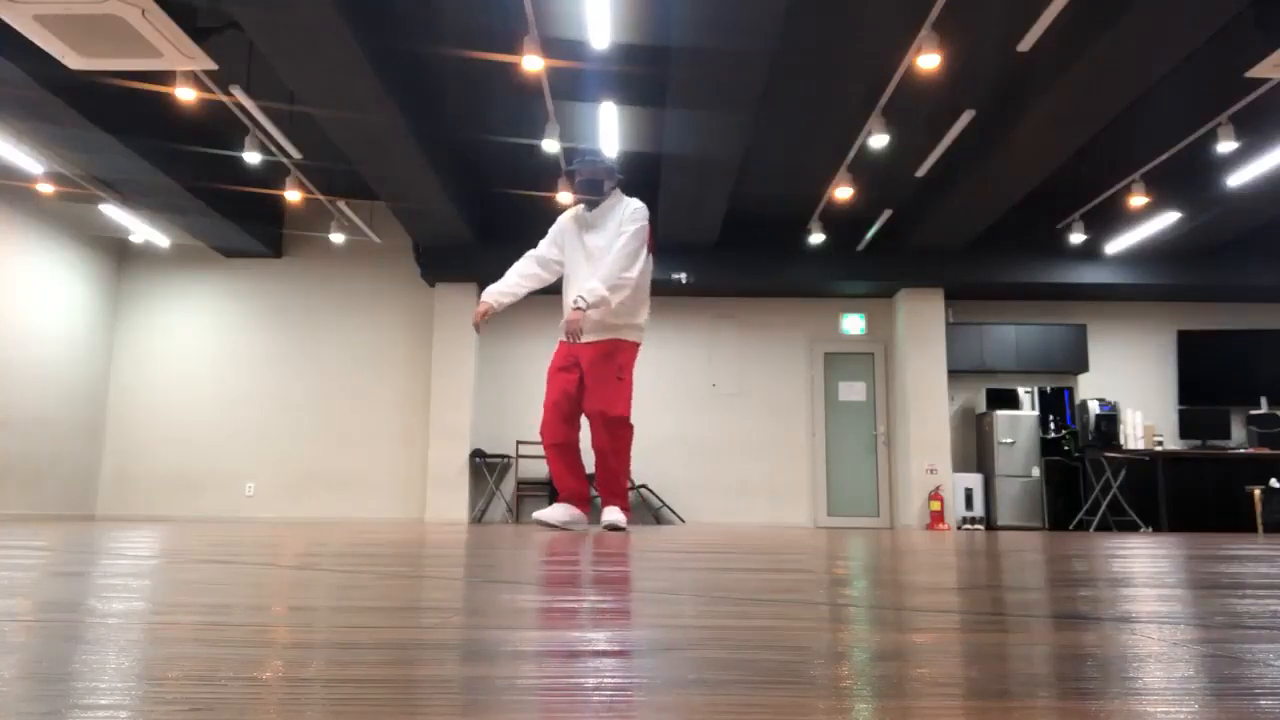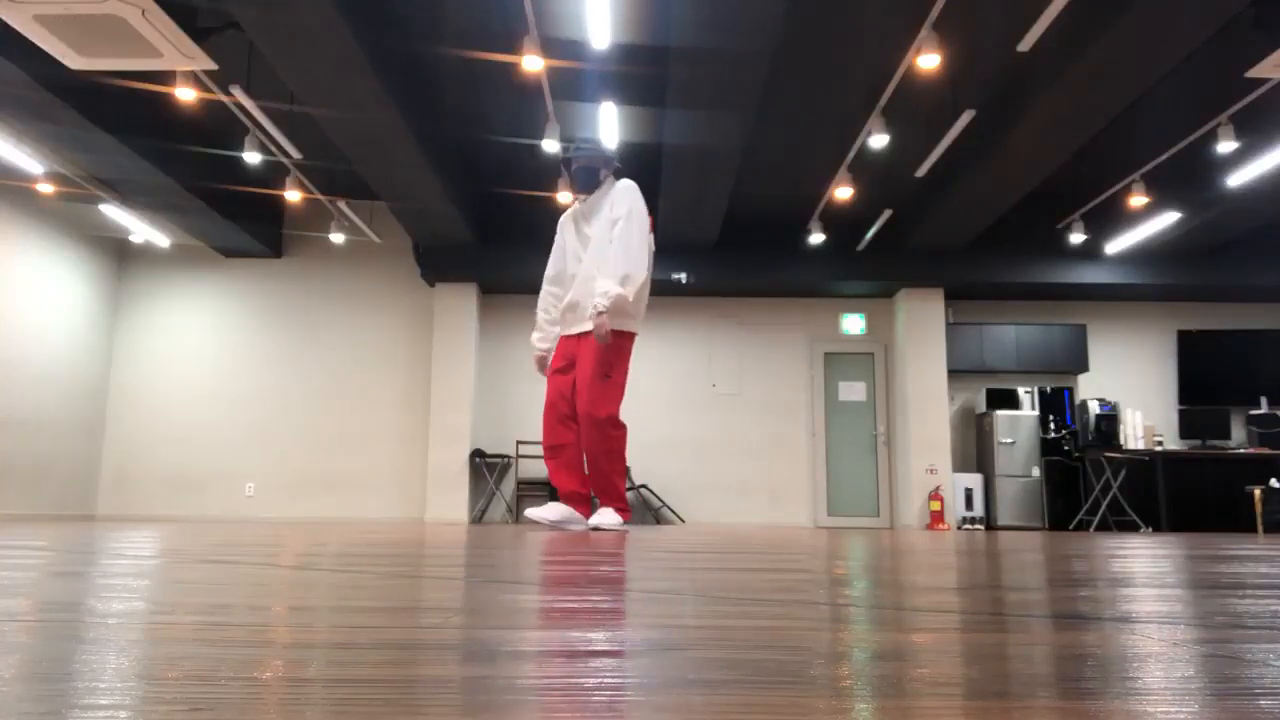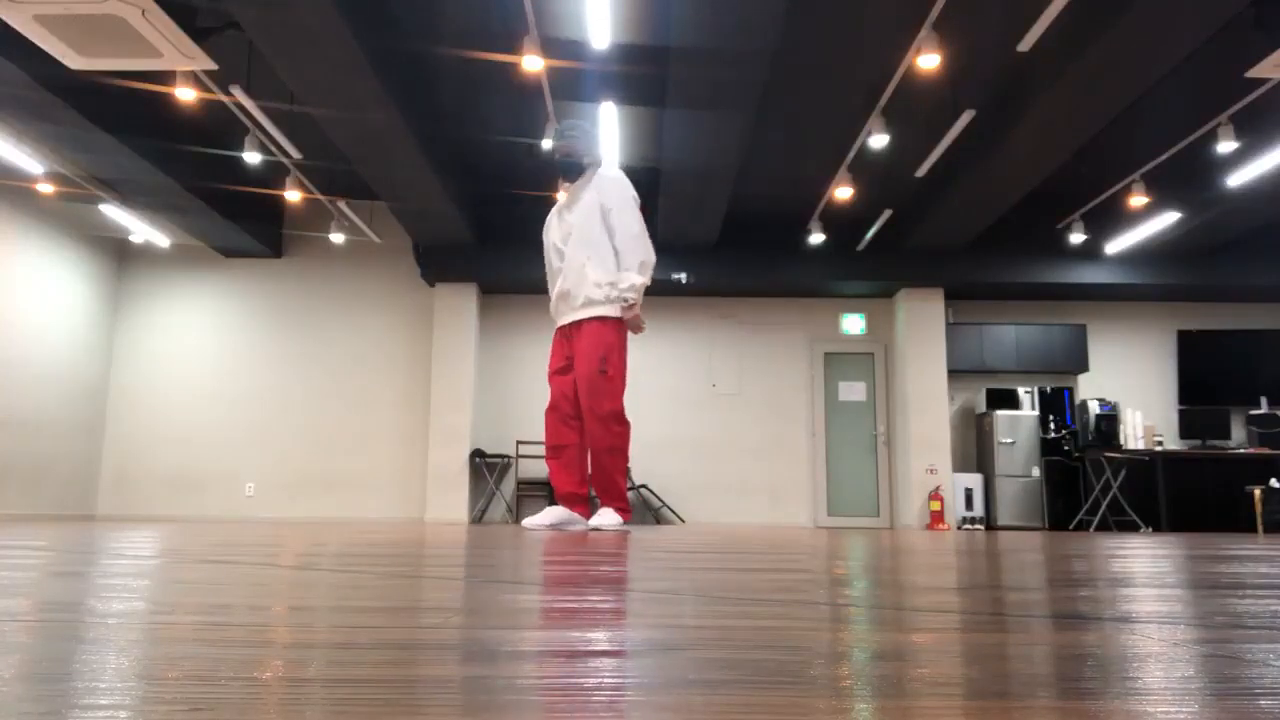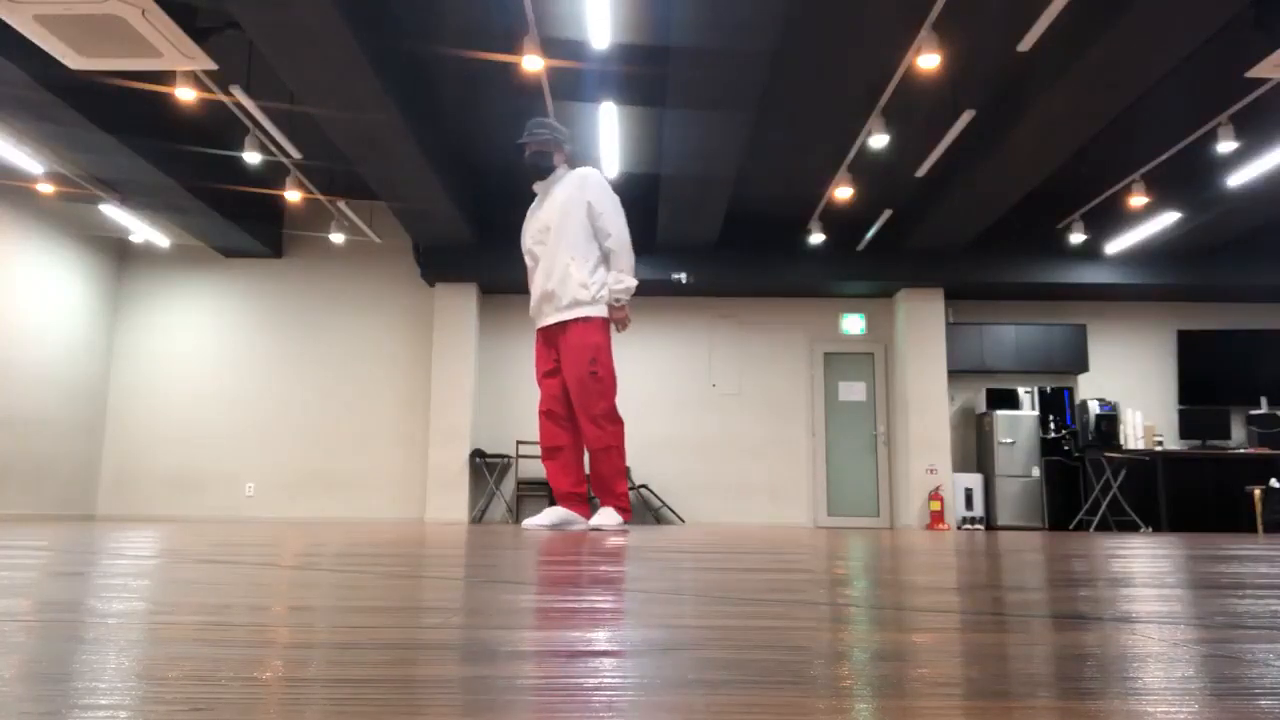
dt=0.5s
person 1, frame 1
left shoulder: (632, 211)
right shoulder: (568, 221)
left elbow: (616, 267)
right elbow: (536, 264)
left wrist: (582, 302)
right wrist: (493, 296)
left hip: (615, 332)
right hip: (573, 335)
left knee: (607, 414)
right knee: (556, 417)
left ankle: (614, 504)
right ankle: (572, 502)
person 1, frame 2
left shoulder: (625, 193)
right shoulder: (569, 219)
left elbow: (627, 257)
right elbow: (555, 282)
left wrist: (604, 306)
right wrist: (542, 340)
left hip: (611, 326)
right hip: (571, 328)
left knee: (597, 414)
right knee: (558, 415)
left ankle: (612, 506)
right ankle: (573, 502)
person 1, frame 3
left shoulder: (609, 181)
right shoulder: (557, 211)
left elbow: (632, 238)
left wrist: (630, 297)
right wrist: (561, 312)
left hip: (602, 312)
right hip: (566, 319)
left knee: (602, 409)
right knee: (562, 412)
left ankle: (614, 507)
right ankle: (571, 505)
person 1, frame 4
left shoulder: (585, 181)
right shoulder: (535, 208)
left elbow: (617, 238)
left wrist: (618, 296)
right wrist: (542, 310)
left hip: (584, 313)
right hip: (547, 319)
left knee: (595, 409)
right knee: (553, 413)
left ankle: (614, 506)
right ankle: (570, 504)
